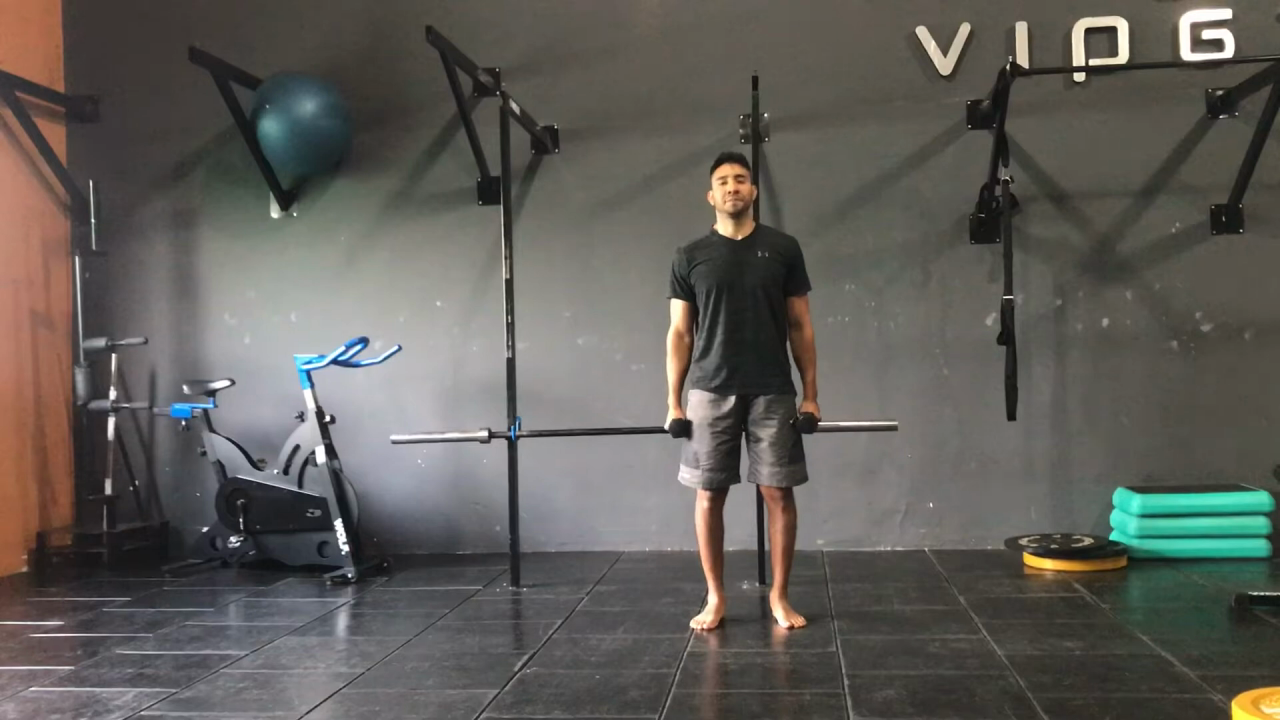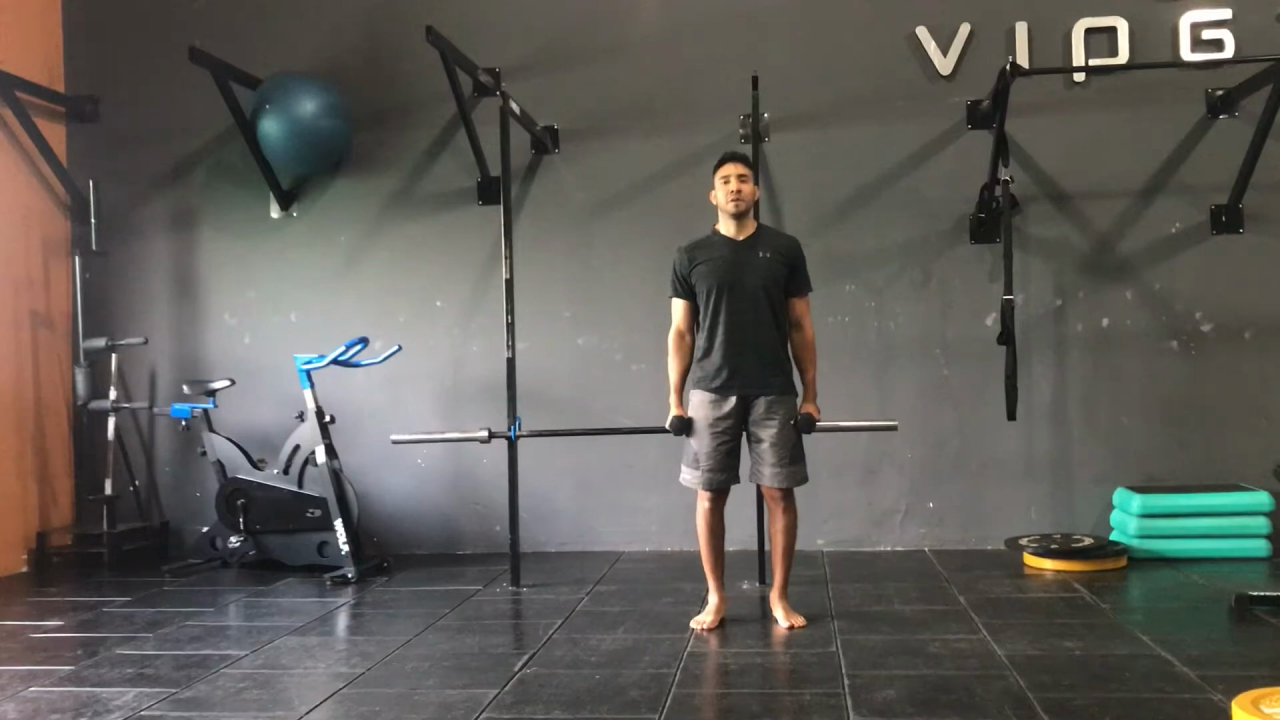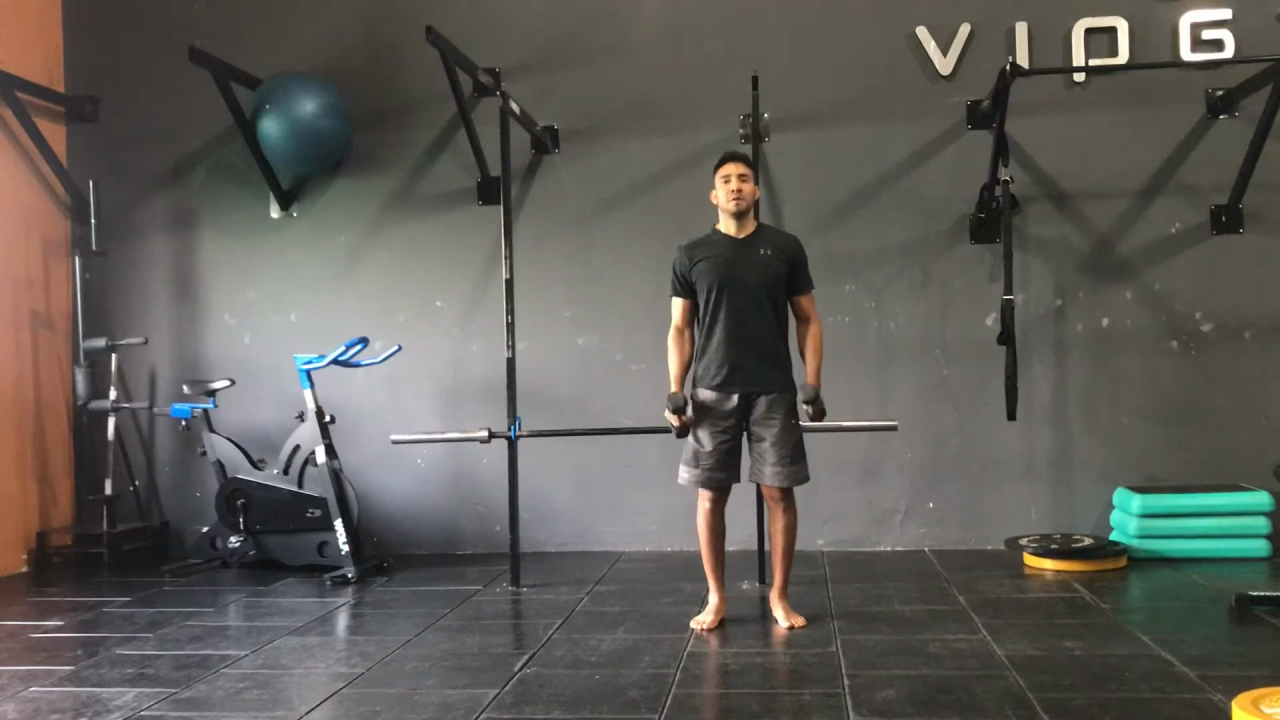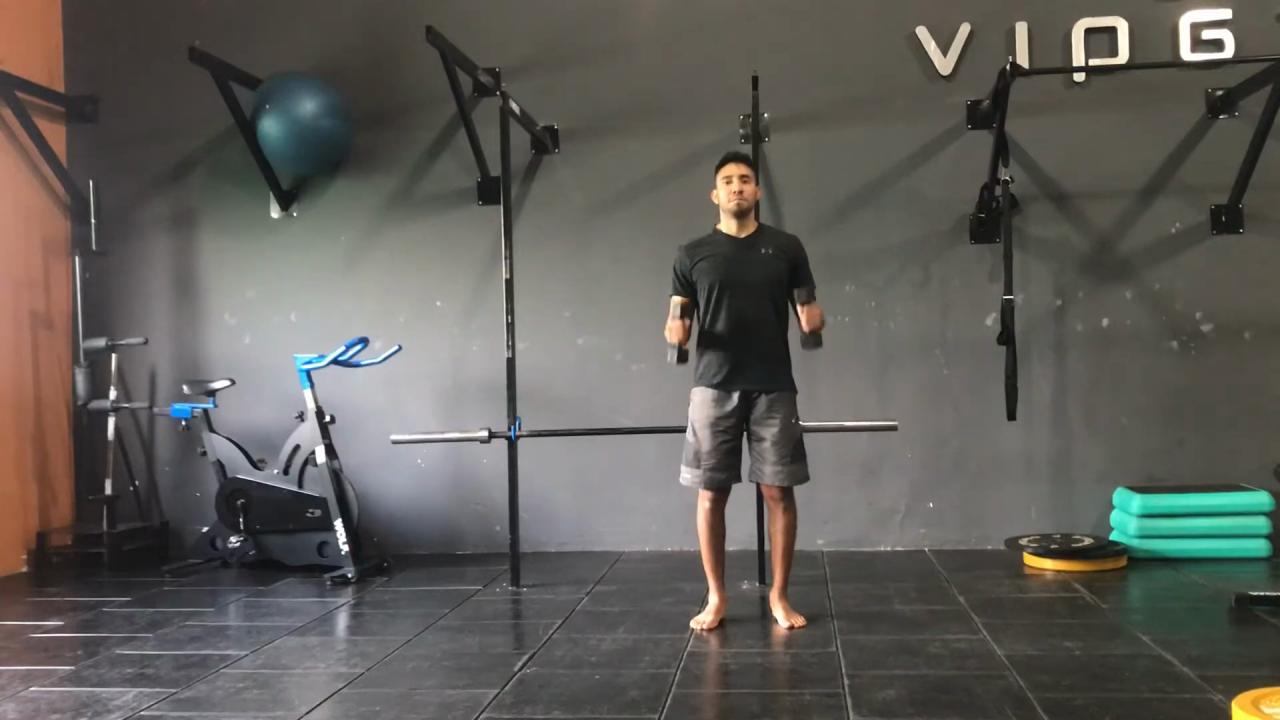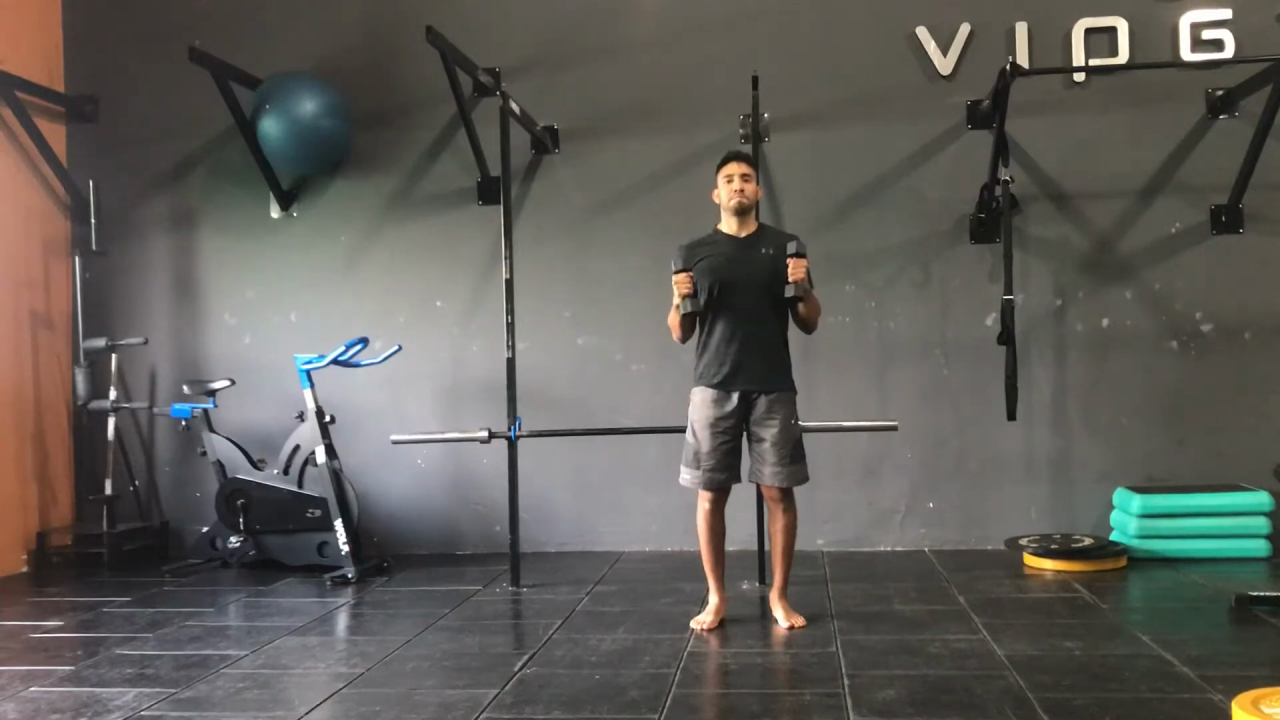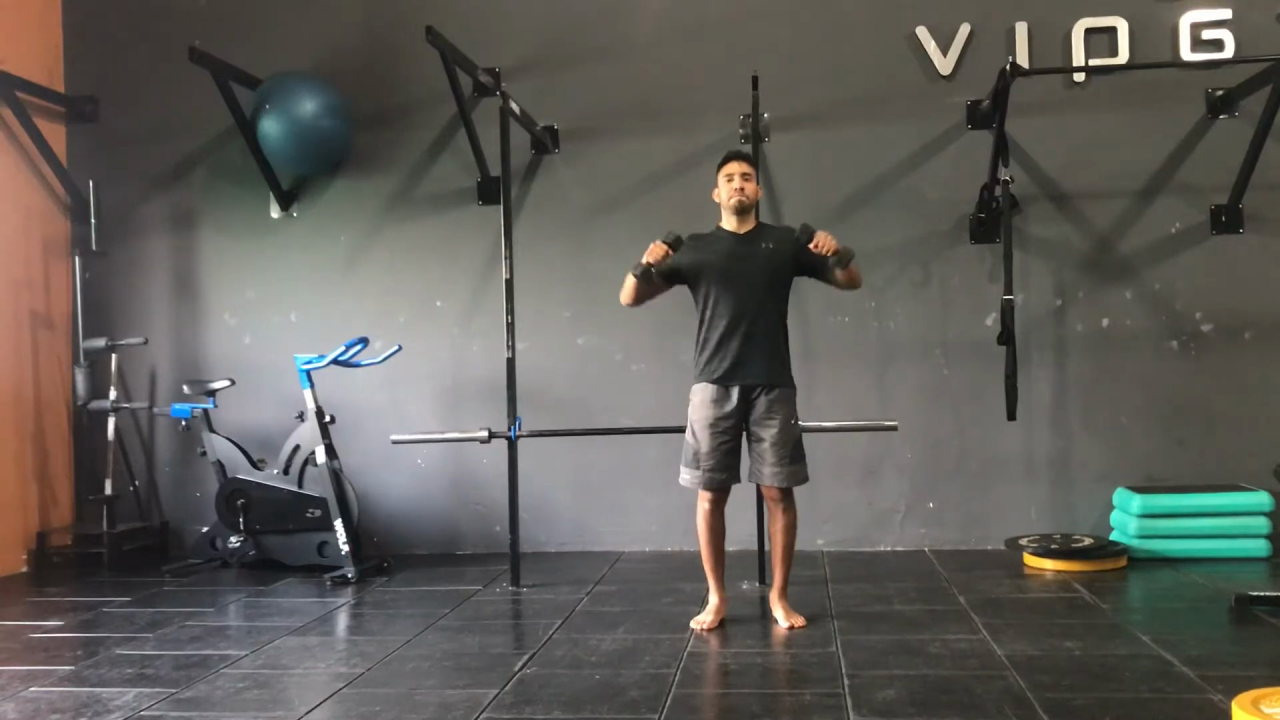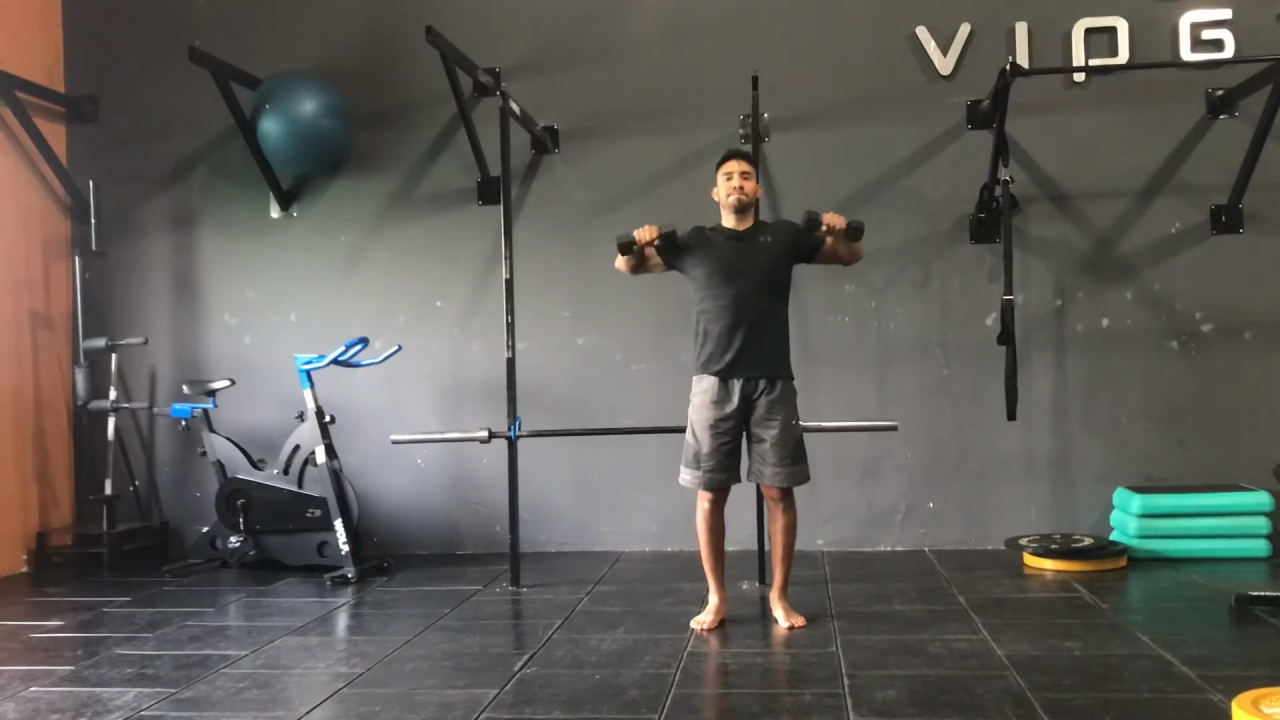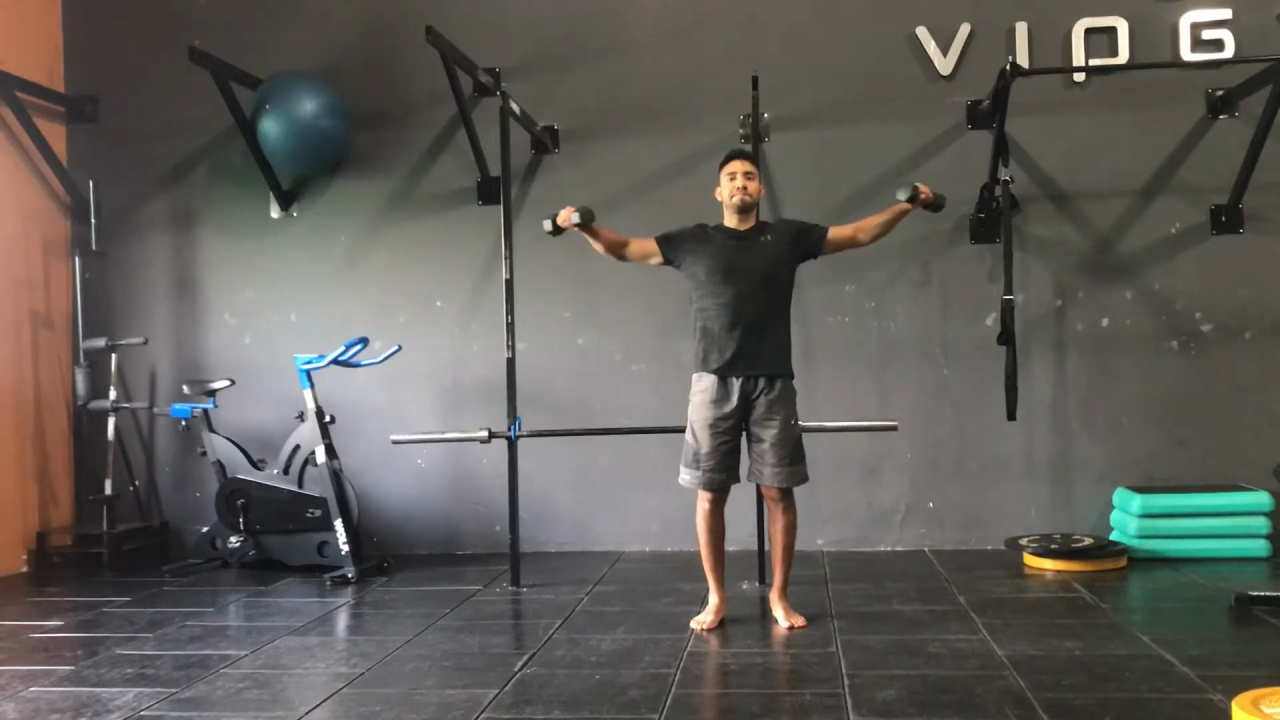
dt=0.4s
person 1, frame 1
left shoulder: (783, 248)
right shoulder: (690, 257)
left elbow: (799, 326)
right elbow: (680, 332)
left wrist: (810, 393)
right wrist: (674, 401)
left hip: (772, 393)
right hip: (710, 393)
left knee: (779, 493)
right knee: (709, 495)
left ankle: (779, 595)
right ankle: (715, 598)
person 1, frame 2
left shoulder: (785, 249)
right shoulder: (691, 256)
left elbow: (801, 327)
right elbow: (681, 331)
left wrist: (810, 395)
right wrist: (675, 400)
left hip: (774, 394)
right hip: (711, 393)
left knee: (780, 493)
right knee: (710, 495)
left ankle: (780, 596)
right ankle: (715, 598)
person 1, frame 3
left shoulder: (786, 247)
right shoulder: (691, 255)
left elbow: (808, 318)
right elbow: (680, 328)
left wrist: (813, 381)
right wrist: (677, 392)
left hip: (773, 392)
right hip: (713, 394)
left knee: (780, 493)
right knee: (710, 495)
left ankle: (779, 596)
right ankle: (716, 598)
person 1, frame 4
left shoulder: (786, 247)
right shoulder: (692, 254)
left elbow: (808, 314)
right elbow: (678, 322)
left wrist: (814, 321)
right wrist: (673, 330)
left hip: (773, 389)
right hip: (714, 388)
left knee: (779, 492)
right knee: (710, 494)
left ankle: (779, 595)
right ankle: (715, 597)
person 1, frame 5
left shoulder: (784, 246)
right shoulder: (694, 253)
left elbow: (809, 323)
right elbow: (681, 333)
left wrist: (804, 289)
right wrist: (679, 302)
left hip: (773, 389)
right hip: (714, 388)
left knee: (779, 492)
right knee: (710, 494)
left ankle: (779, 596)
right ankle: (715, 598)
person 1, frame 6
left shoulder: (785, 242)
right shoulder: (692, 248)
left elbow: (851, 280)
right elbow: (630, 297)
left wrist: (836, 255)
right wrist: (645, 269)
left hip: (772, 386)
right hip: (714, 385)
left knee: (779, 492)
right knee: (710, 494)
left ankle: (779, 595)
right ankle: (716, 598)
person 1, frame 7
left shoulder: (784, 236)
right shoulder: (695, 243)
left elbow: (848, 255)
right elbow: (629, 265)
left wrist: (841, 229)
right wrist: (636, 244)
left hip: (772, 383)
right hip: (714, 383)
left knee: (779, 491)
right knee: (710, 493)
left ankle: (779, 595)
right ankle: (716, 598)
person 1, frame 8
left shoulder: (787, 236)
right shoulder: (693, 241)
left elbow: (859, 233)
right elbow: (624, 248)
left wrist: (905, 206)
right wrist: (584, 226)
left hip: (772, 383)
right hip: (714, 383)
left knee: (779, 491)
right knee: (710, 493)
left ankle: (779, 596)
right ankle: (716, 598)
